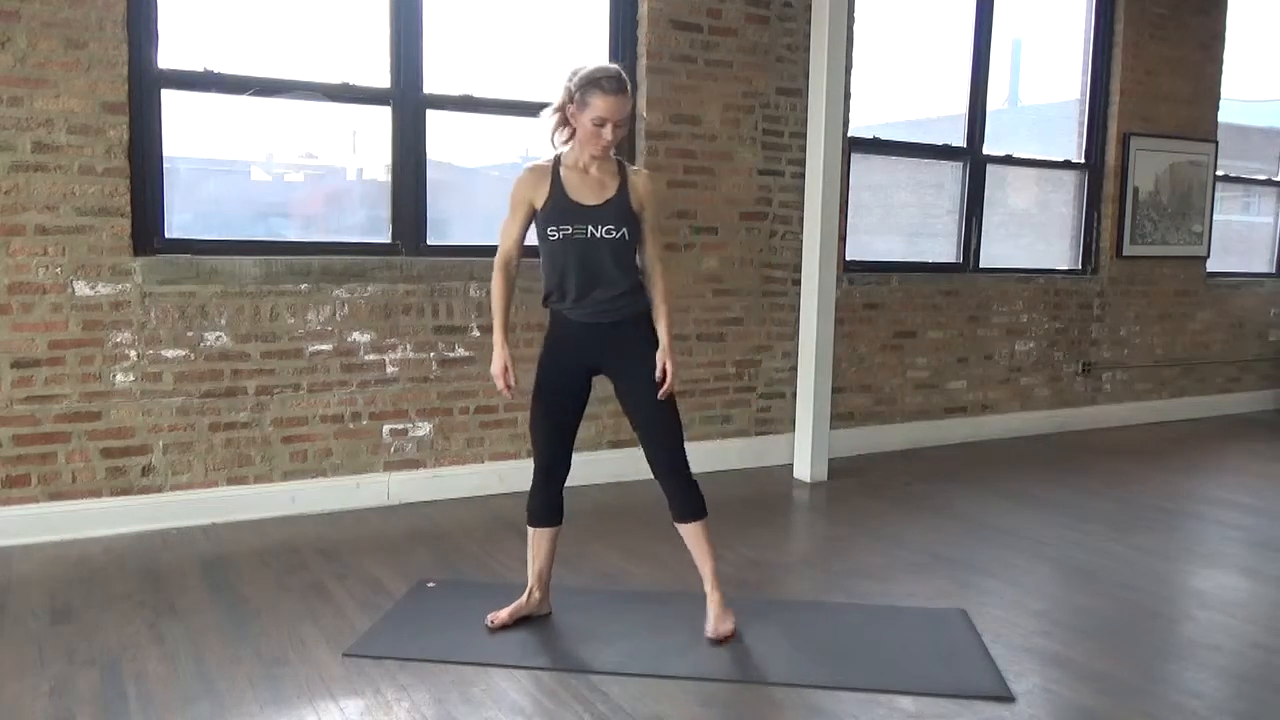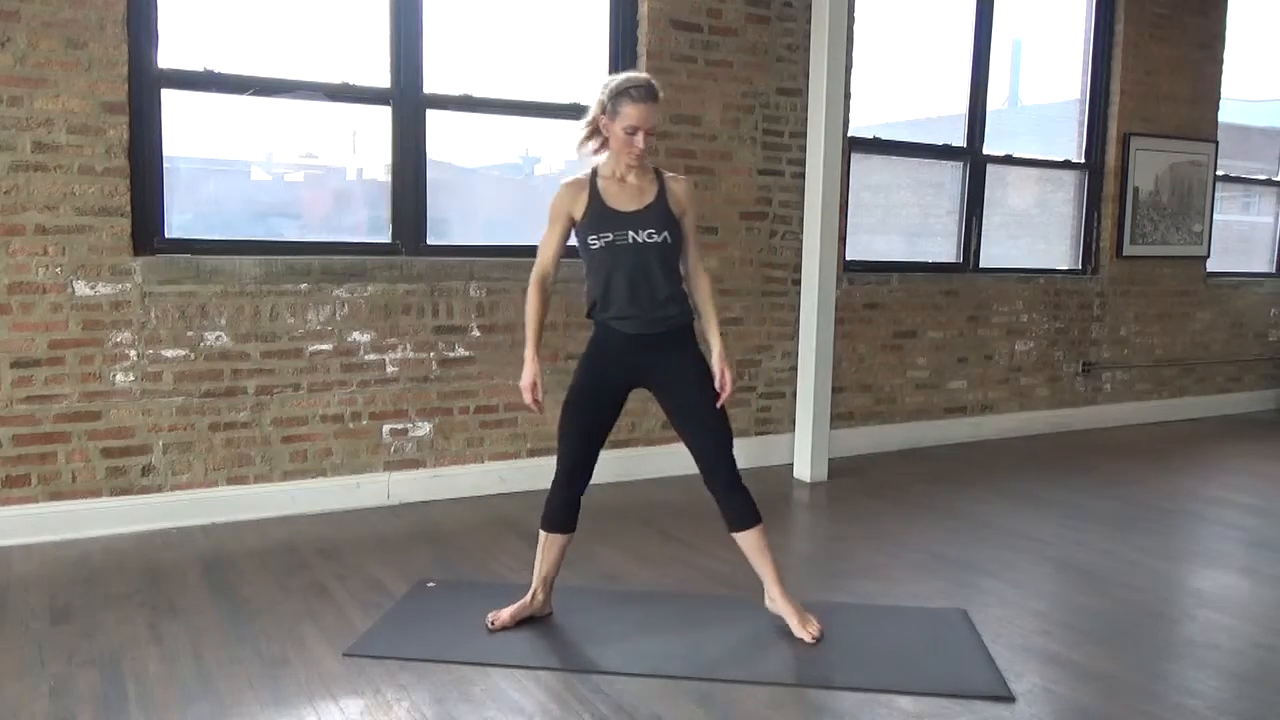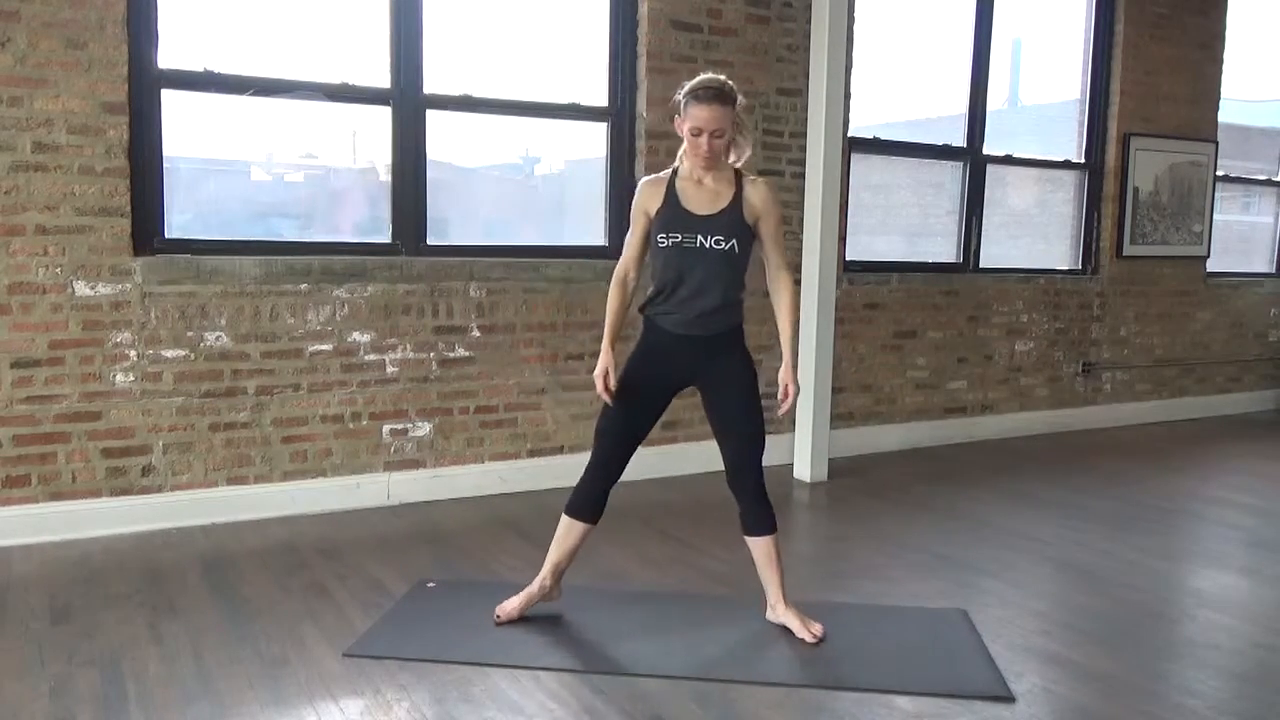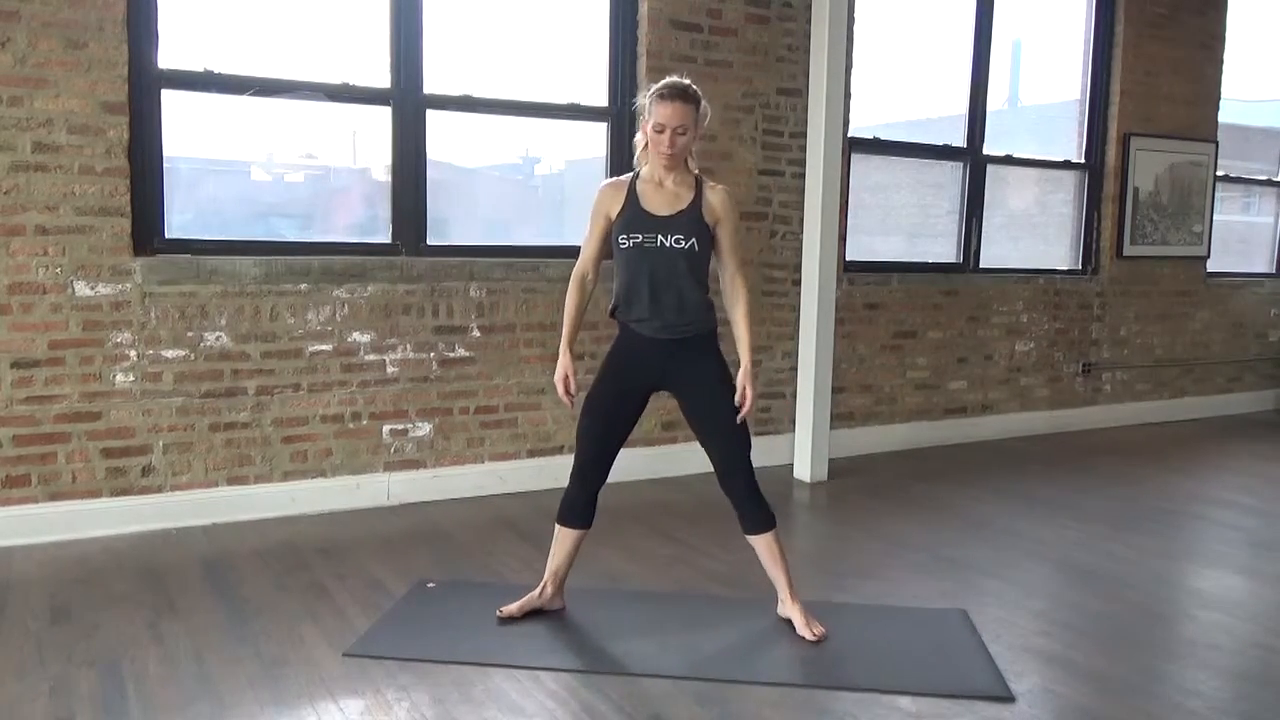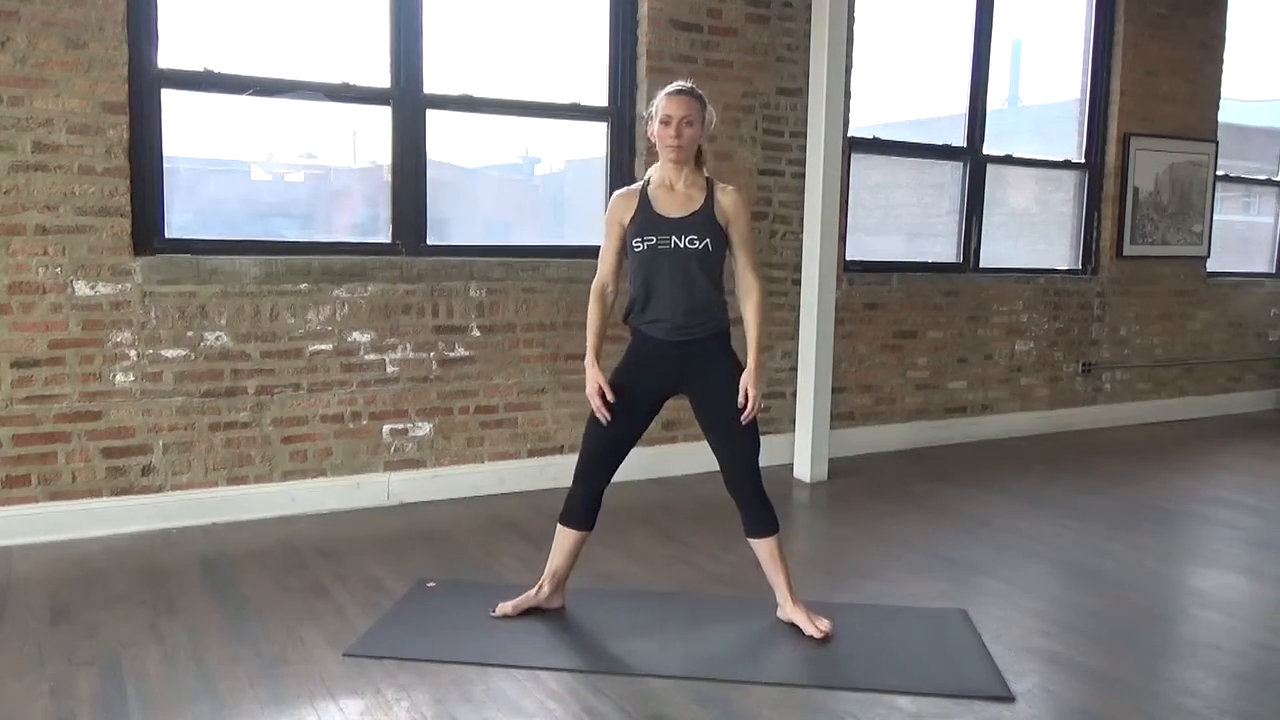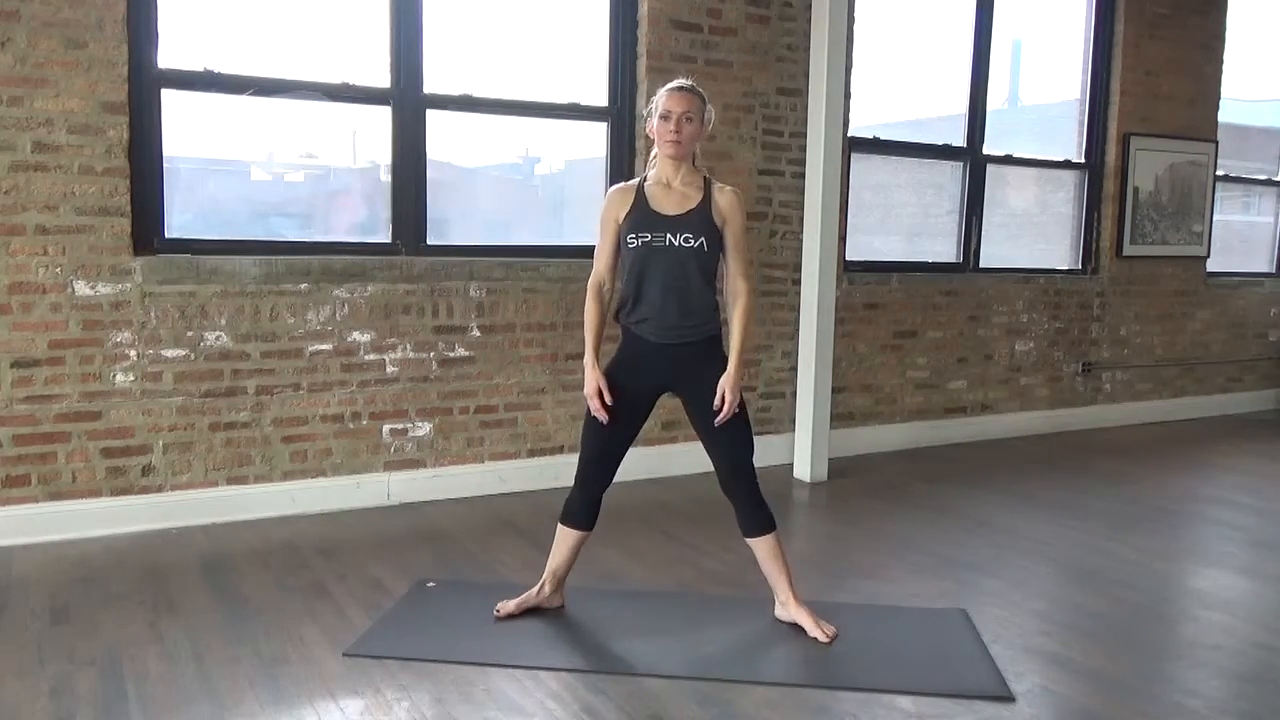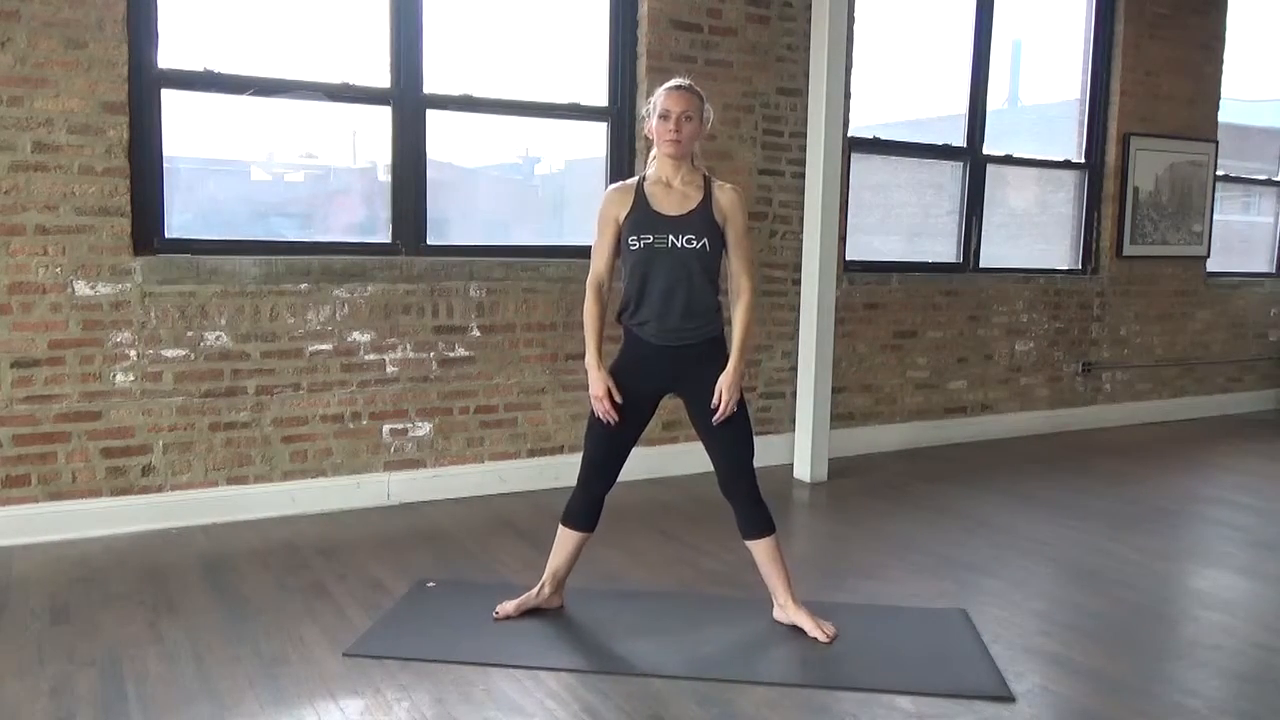
dt=0.4s
person 1, frame 1
left shoulder: (637, 183)
right shoulder: (536, 181)
left elbow: (651, 264)
right elbow: (504, 262)
left wrist: (665, 340)
right wrist: (499, 342)
left hip: (629, 336)
right hip: (566, 337)
left knee: (670, 463)
right knee: (548, 466)
left ankle: (713, 593)
right ankle: (536, 593)
person 1, frame 2
left shoulder: (675, 190)
right shoulder: (575, 194)
left elbow: (695, 271)
right elbow: (541, 276)
left wrist: (717, 349)
right wrist: (531, 356)
left hip: (673, 347)
right hip: (609, 349)
left knee: (722, 472)
right knee: (570, 474)
left ankle: (776, 595)
right ankle: (538, 595)
person 1, frame 3
left shoulder: (755, 195)
right shoulder: (652, 191)
left elbow: (778, 276)
right elbow: (626, 271)
left wrist: (787, 358)
right wrist: (606, 348)
left hip: (724, 351)
right hip: (660, 346)
left knee: (748, 478)
right knee: (603, 465)
left ankle: (778, 602)
right ankle: (545, 580)
person 1, frame 4
left shoulder: (714, 199)
right shoulder: (613, 194)
left elbow: (733, 283)
right elbow: (584, 274)
left wrist: (746, 363)
right wrist: (565, 350)
left hip: (695, 353)
right hip: (632, 350)
left knee: (738, 475)
right knee: (586, 470)
left ankle: (787, 599)
right ankle: (550, 589)
person 1, frame 5
left shoulder: (726, 201)
right shoulder: (626, 202)
left elbow: (748, 285)
right elbow: (603, 285)
left wrist: (752, 364)
right wrist: (591, 362)
left hip: (710, 356)
right hip: (647, 354)
left knee: (745, 479)
right knee: (590, 470)
left ankle: (788, 602)
right ankle: (549, 588)
person 1, frame 6
left shoulder: (723, 200)
right shoulder: (621, 198)
left elbow: (739, 288)
right elbow: (599, 283)
left wrist: (734, 366)
right wrist: (590, 362)
left hip: (701, 357)
right hip: (637, 355)
left knee: (740, 480)
right knee: (590, 474)
left ankle: (787, 601)
right ankle: (549, 587)
person 1, frame 7
left shoulder: (725, 199)
right shoulder: (620, 198)
left elbow: (742, 287)
right elbow: (596, 284)
left wrist: (734, 365)
right wrist: (593, 364)
left hip: (704, 358)
right hip: (639, 356)
left knee: (740, 482)
right knee: (594, 476)
left ankle: (786, 603)
right ankle: (548, 589)
